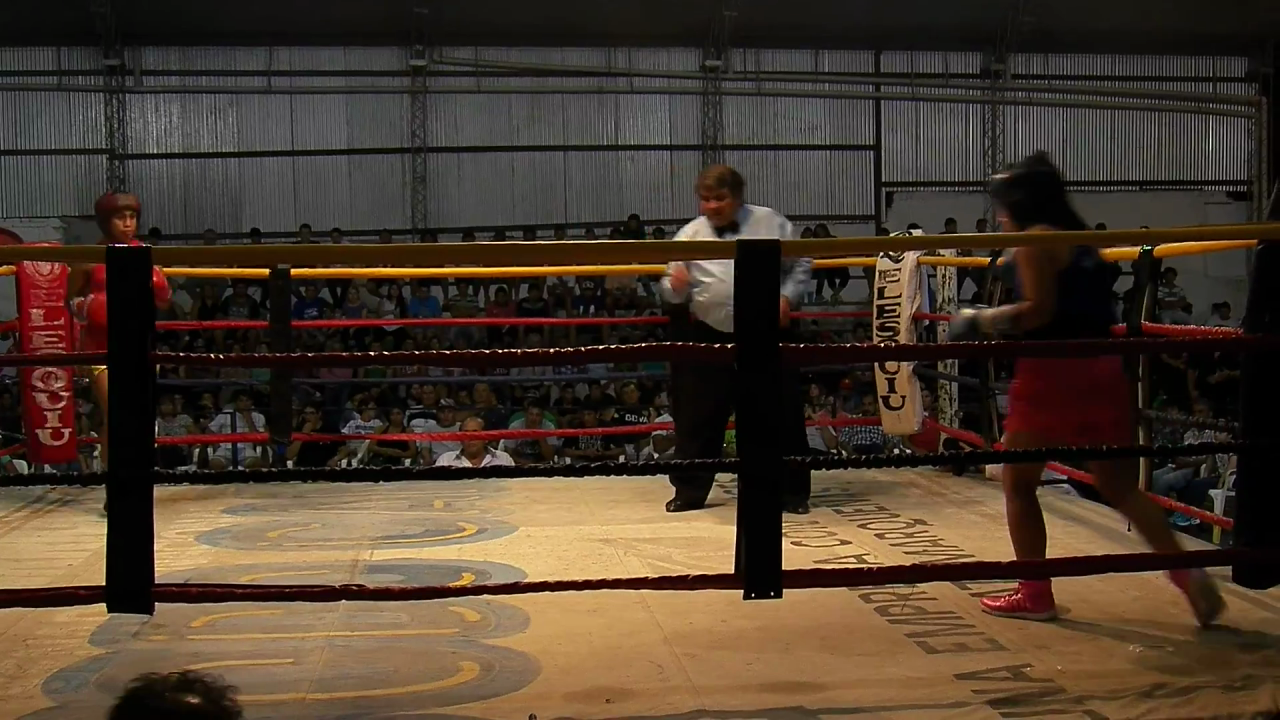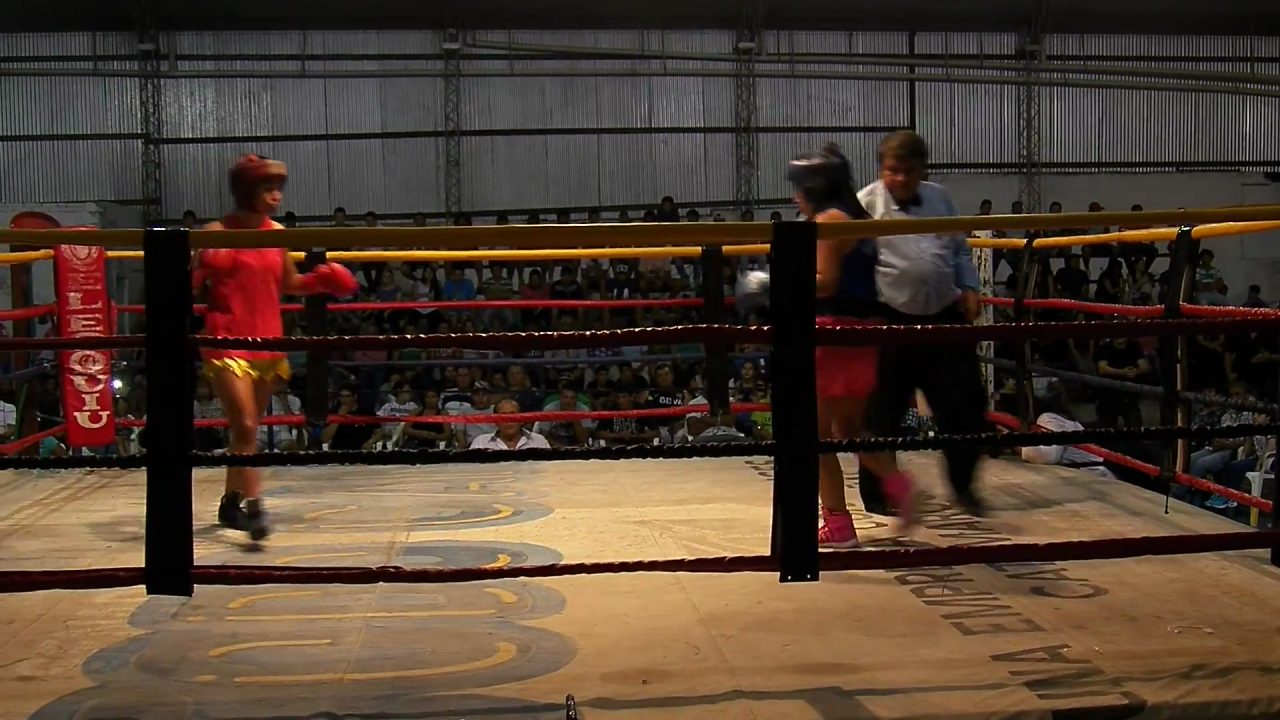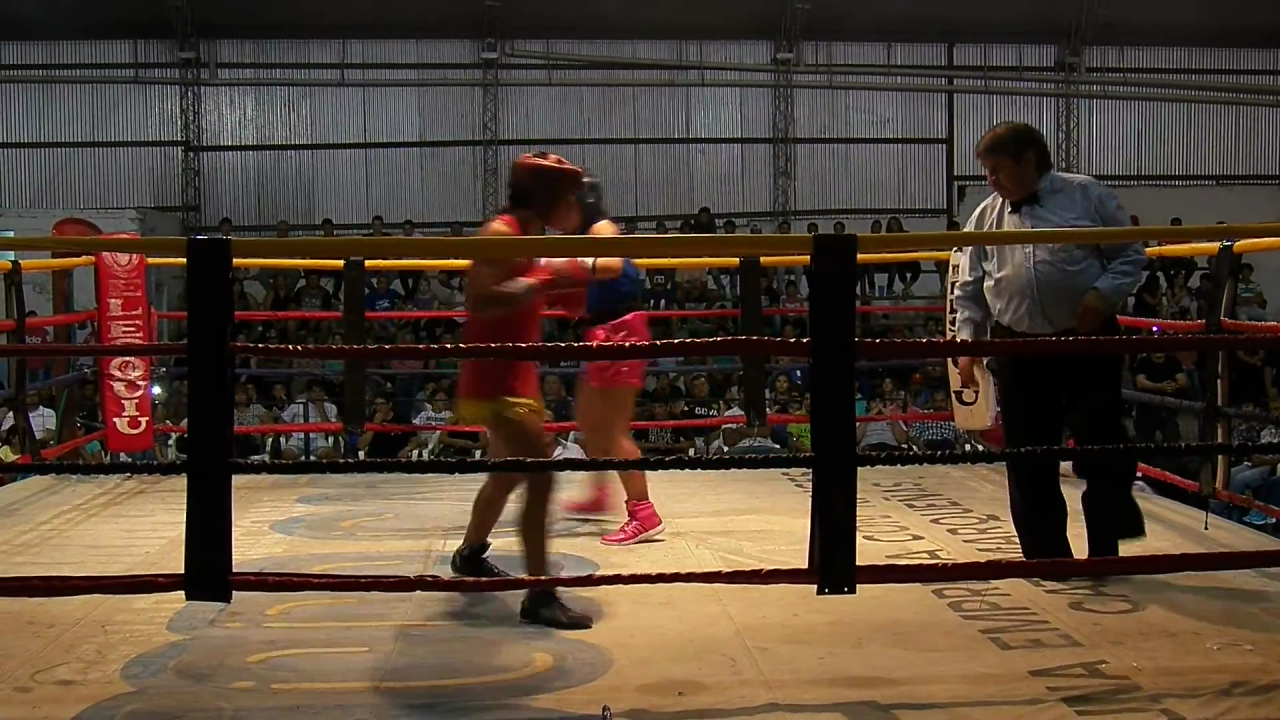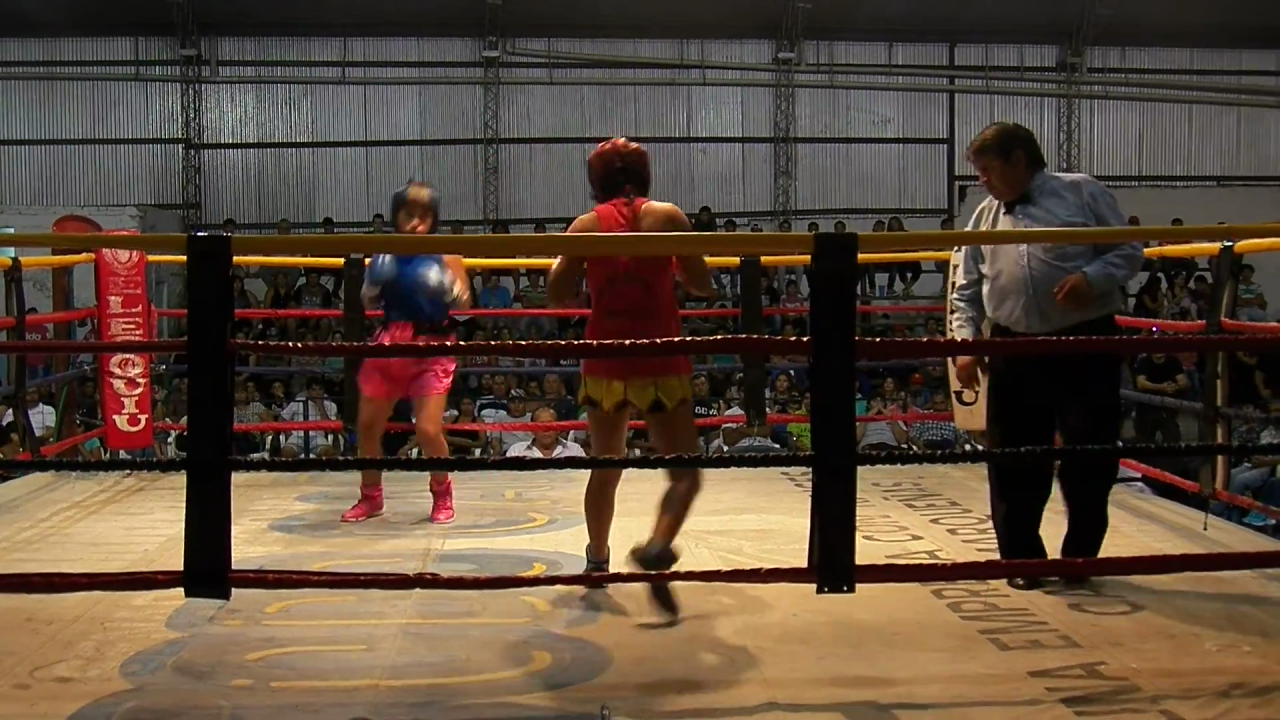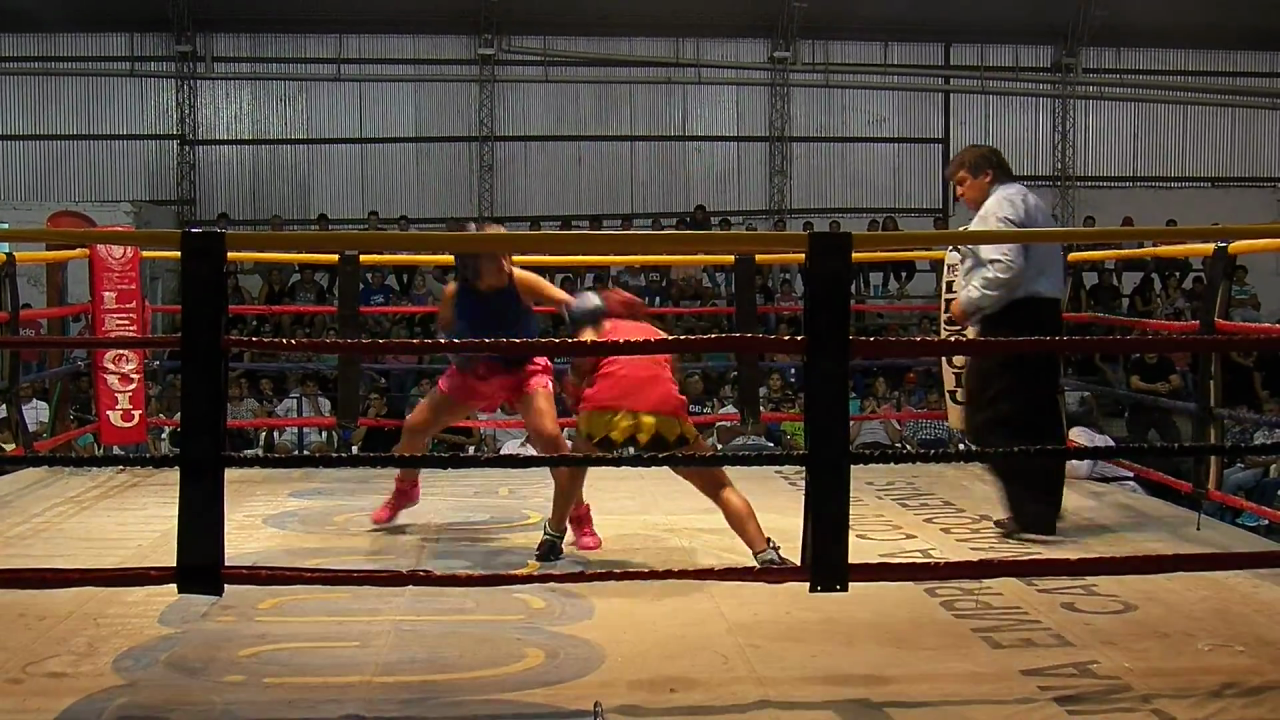
dt=1s
person 1, frame 1
left shoulder: (769, 222)
right shoulder: (690, 235)
left elbow: (801, 266)
right elbow: (670, 292)
left wrist: (787, 297)
right wrist: (673, 284)
right hip: (708, 336)
left knee: (785, 414)
right knee: (698, 417)
left ankle: (792, 492)
right ankle: (689, 490)
person 1, frame 2
left shoulder: (939, 198)
right shoulder: (864, 206)
left elbow: (960, 250)
left wrist: (969, 288)
left hip: (944, 318)
right hip: (888, 323)
left knee: (965, 401)
right knee: (883, 413)
left ankle: (964, 484)
person 1, frame 3
left shoulder: (1086, 196)
right shoulder: (985, 217)
left elbow: (1130, 255)
right elbow: (970, 287)
left wrist: (1104, 294)
right wrist: (967, 341)
left hip: (1087, 343)
right hip: (1018, 351)
left knee: (1102, 446)
right knee: (1029, 459)
left ankle: (1108, 538)
right ankle: (1045, 558)
person 1, frame 4
left shoulder: (1082, 194)
right shoulder: (984, 218)
left elbow: (1129, 250)
right elbow: (966, 292)
left wrist: (1091, 279)
right wrist: (967, 344)
left hip: (1084, 344)
right hip: (1013, 351)
left knee: (1089, 451)
right knee: (1014, 458)
left ankle: (1079, 550)
right ankle: (1022, 558)
person 1, frame 5
left shoulder: (1000, 206)
right shoulder: (1029, 203)
left elbow: (1005, 269)
left wrist: (968, 302)
right wrist: (979, 306)
left hip: (1012, 322)
right hip: (1042, 318)
left knee: (990, 420)
right knee: (1037, 420)
left ankle: (1034, 508)
right ankle: (1037, 509)
person 2, frame 1
right shoulder: (89, 259)
left elbow: (165, 300)
right elbow: (71, 301)
left wrist: (159, 287)
right wrist: (84, 305)
right hip: (100, 349)
right knee: (112, 416)
person 2, frame 2
left shoulder: (278, 234)
right shoulder: (216, 234)
left elbow: (288, 284)
right elbow: (191, 287)
left wrist: (319, 278)
right wrist: (201, 266)
left hip: (268, 344)
right hip: (228, 345)
left knee: (247, 427)
right knee: (245, 423)
left ankle: (233, 502)
right ankle: (252, 508)
person 2, frame 3
left shoulder: (518, 236)
right shoulder: (500, 234)
right elbow: (484, 303)
left wrist: (549, 293)
right wrist: (546, 278)
left hip: (511, 377)
right hip: (495, 382)
left knee: (510, 471)
right knee: (539, 477)
left ankle: (471, 552)
right ankle: (540, 597)
person 2, frame 4
left shoulder: (585, 225)
right shoulder: (667, 216)
left elbow: (557, 291)
right elbow: (701, 283)
left wrist: (564, 261)
left hip: (604, 363)
right hip: (659, 362)
left knee: (606, 464)
right knee: (685, 468)
left ankle: (596, 559)
right ankle: (656, 548)
person 2, frame 5
left shoulder: (594, 329)
right shoulder: (654, 335)
left elbow: (583, 355)
left wrist: (577, 389)
left hip: (609, 407)
right hip: (664, 408)
right knee: (720, 488)
left ankle: (552, 540)
right ankle: (766, 555)
person 3, frame 1
left shoulder: (1031, 242)
right shoulder: (1083, 241)
left elbow: (1039, 310)
left wrist: (980, 321)
right wrist: (1008, 322)
left hip: (1053, 368)
right hip: (1101, 365)
left knee: (1017, 483)
right knee: (1121, 487)
left ankle: (1034, 593)
right ankle: (1187, 574)
person 3, frame 2
left shoulder: (828, 220)
right shoulder: (852, 220)
left elbow: (824, 283)
left knee: (817, 436)
right knee: (846, 431)
left ankle: (838, 525)
right ankle: (897, 485)
person 3, frame 3
left shoulder: (601, 229)
right shoulder: (588, 235)
left hip: (619, 332)
right hip: (606, 332)
left knee: (612, 430)
right knee: (587, 420)
left ankle: (644, 516)
right ankle: (599, 493)
person 3, frame 4
left shoulder: (445, 252)
right shoulder: (387, 252)
left elbow: (464, 300)
right elbow: (371, 303)
left wrist: (448, 289)
right wrist: (371, 284)
left hip: (432, 347)
right hip: (389, 345)
left knee: (428, 430)
right knee: (368, 425)
left ankle: (442, 493)
right ankle: (371, 497)
person 3, frame 5
left shoulder: (519, 281)
right shoulder: (453, 295)
left elbow: (566, 303)
right elbow: (450, 339)
left hip: (523, 369)
right hip: (473, 372)
left knee: (548, 437)
right knee: (414, 428)
left ankle: (580, 520)
right ankle: (403, 494)
